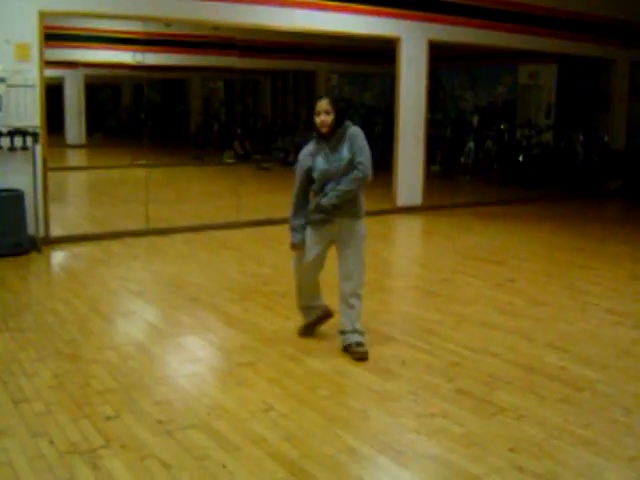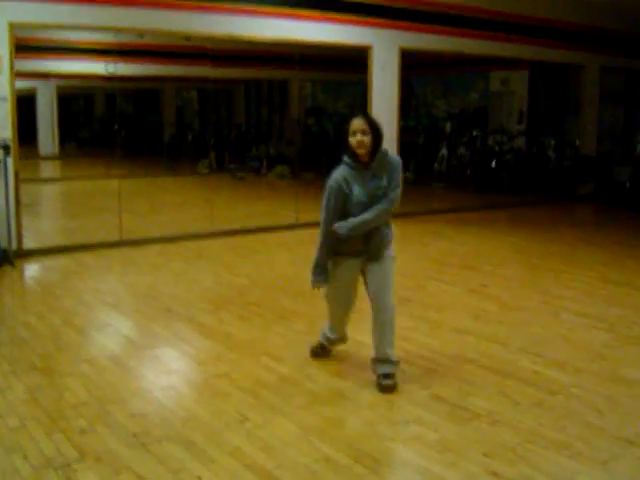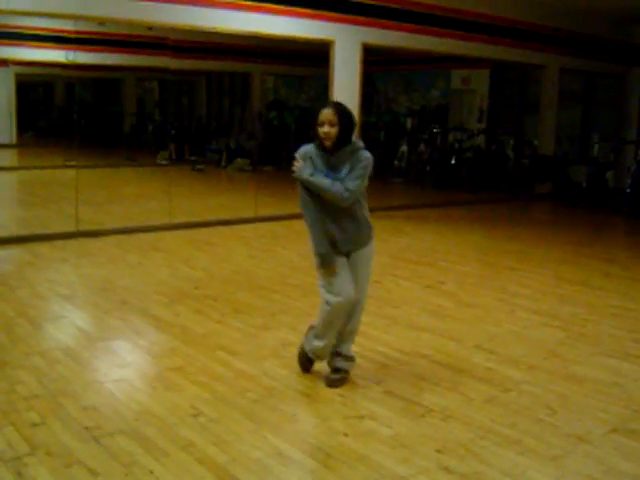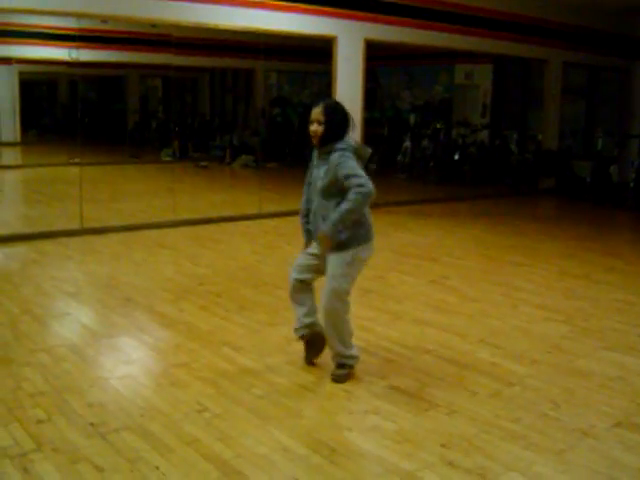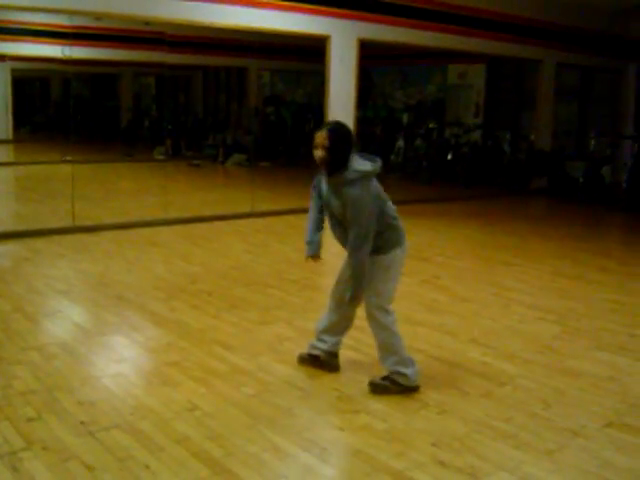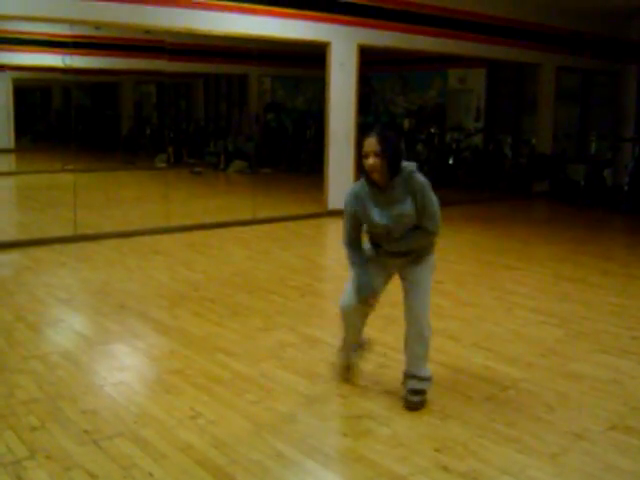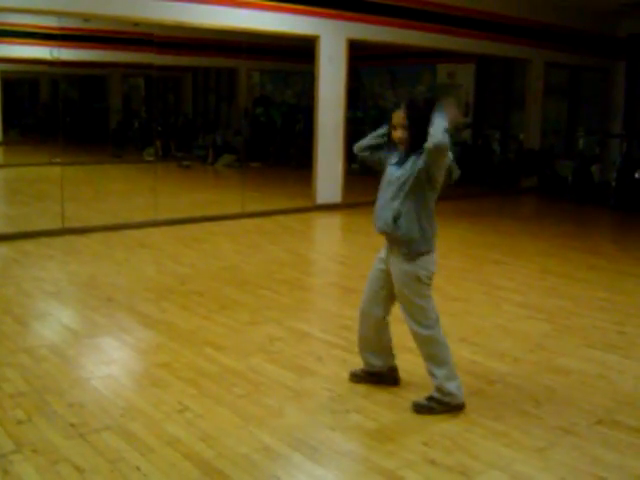
dt=0.7s
person 1, frame 1
left shoulder: (354, 135)
right shoulder: (309, 153)
left elbow: (363, 172)
right elbow: (300, 194)
left wrist: (329, 198)
right wrist: (296, 232)
left hip: (349, 221)
right hip: (316, 221)
left knee: (351, 279)
right knee: (303, 268)
left ankle: (352, 335)
right ankle: (314, 312)
person 1, frame 2
left shoulder: (391, 165)
right shoulder: (340, 178)
left elbow: (386, 207)
right elbow: (329, 225)
left wrist: (350, 228)
right wrist: (320, 268)
left hip: (379, 249)
right hip: (344, 251)
left knee: (383, 306)
right knee: (338, 303)
left ankle: (385, 365)
right ankle: (332, 337)
person 1, frame 3
left shoulder: (362, 159)
right shoulder: (306, 155)
left elbow: (344, 197)
right elbow: (311, 207)
left wrist: (307, 175)
right wrist: (323, 251)
left hip: (359, 242)
right hip: (327, 243)
left knee: (355, 303)
right knee: (340, 298)
left ankle: (341, 361)
right ankle: (314, 345)
person 1, frame 4
left shoulder: (341, 157)
right shoulder: (319, 154)
left elbow: (363, 191)
left wrist: (333, 225)
right wrist: (307, 228)
left hip: (350, 243)
right hip: (324, 241)
left knee: (332, 303)
right knee: (298, 277)
left ankle: (345, 359)
right ankle: (311, 332)
person 1, frame 5
left shoulder: (359, 186)
right shoulder: (328, 171)
left elbow: (361, 239)
right elbow: (317, 203)
left wrist: (357, 283)
right wrist: (312, 239)
left hip: (384, 248)
right hip: (361, 247)
left knee: (377, 309)
right knee: (341, 296)
left ankle: (403, 375)
right ankle: (324, 351)
person 1, frame 6
left shoulder: (416, 184)
right shoulder: (357, 194)
left elbow: (430, 231)
right elbow: (351, 242)
left wrist: (395, 248)
right wrist: (362, 280)
left hip: (417, 255)
right hip: (379, 255)
left knee: (417, 317)
right knee: (351, 303)
left ankle: (417, 381)
right ankle: (350, 352)
person 1, frame 7
left shoulder: (430, 161)
right shoulder: (394, 156)
left elbow: (438, 144)
right elbow: (360, 149)
left wrist: (440, 116)
right wrist: (390, 131)
left hip: (412, 255)
right hip: (390, 249)
left knee: (423, 325)
right knee: (371, 311)
left ankle: (449, 394)
right ankle: (380, 367)
